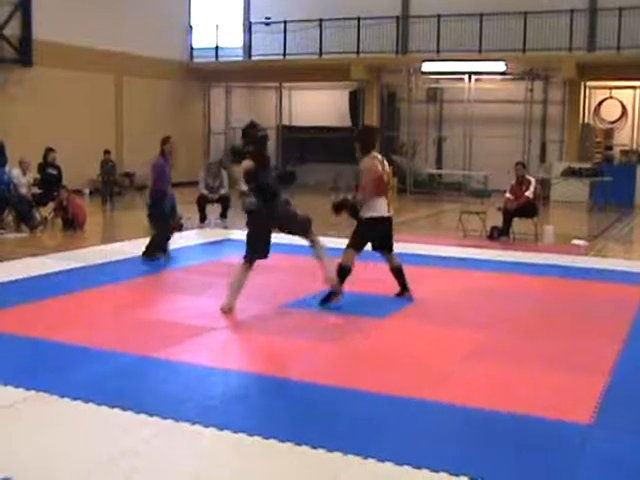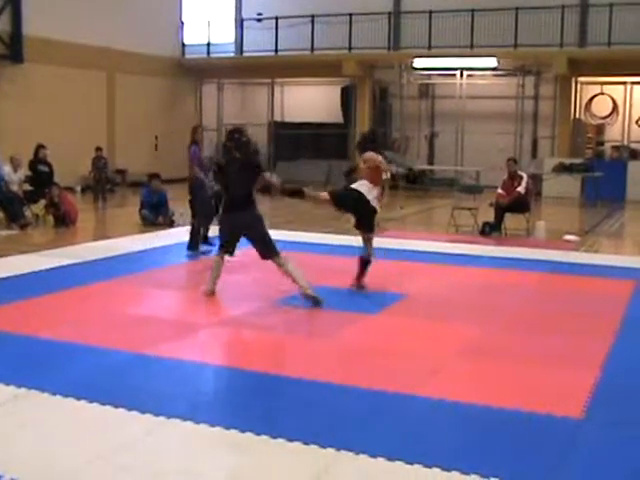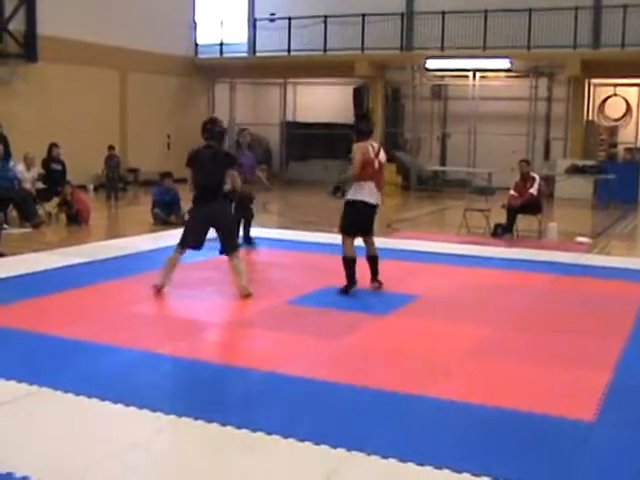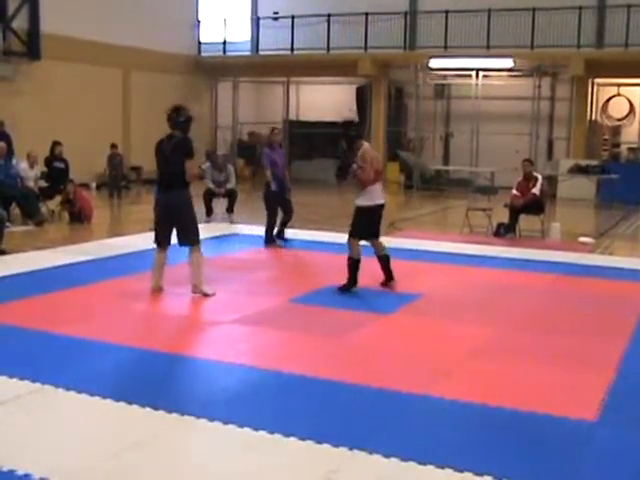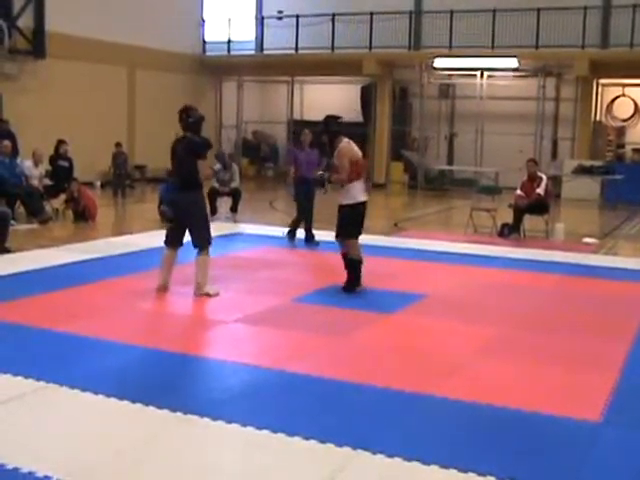
dt=0.5s
person 1, frame 1
left shoulder: (250, 159)
right shoulder: (259, 156)
right elbow: (241, 169)
right wrist: (245, 191)
left hip: (257, 216)
right hip: (275, 208)
left knee: (248, 263)
right knee: (312, 237)
left ankle: (228, 303)
right ankle: (329, 275)
person 1, frame 2
left shoulder: (221, 166)
right shoulder: (250, 163)
right elbow: (274, 182)
left hip: (229, 216)
right hip: (249, 215)
left knee: (222, 252)
right knee: (275, 256)
left ankle: (210, 287)
right ankle: (305, 289)
person 1, frame 3
left shoulder: (194, 156)
right shoulder: (226, 156)
left elbow: (193, 184)
right elbow: (237, 185)
left hip: (201, 207)
right hip: (221, 207)
left knee: (181, 247)
right knee: (232, 251)
left ankle: (161, 283)
right ankle: (243, 287)
person 1, frame 4
left shoulder: (160, 144)
right shoulder: (185, 144)
right elbow: (190, 175)
left hip: (162, 197)
right hip: (180, 197)
left knee: (162, 244)
right knee: (193, 243)
left ankle: (156, 284)
right ankle: (197, 285)
person 1, frame 5
left shoulder: (176, 144)
right shoulder: (197, 145)
right elbow: (203, 176)
left hip: (177, 197)
right hip: (193, 197)
left knee: (172, 244)
right knee: (203, 246)
left ankle: (163, 282)
right ankle: (200, 287)
person 2, frame 1
left shoulder: (367, 163)
right shoulder: (381, 160)
left elbow: (366, 195)
left wrist: (347, 203)
right wrist: (350, 203)
left hip: (371, 215)
right hip: (385, 214)
left knee: (350, 253)
right knee: (387, 253)
left ankle: (336, 290)
right ankle: (404, 289)
person 2, frame 2
left shoulder: (369, 157)
right shoulder: (384, 167)
left elbow: (381, 164)
left hip: (358, 192)
right hip: (370, 204)
left knee: (318, 197)
right knee: (368, 244)
right ankle: (359, 280)
person 2, frame 3
left shoulder: (360, 146)
right shoulder: (379, 149)
left elbow: (355, 172)
left hip: (357, 198)
right hip: (373, 199)
left knee: (347, 239)
right knee: (368, 239)
left ankle: (351, 281)
right ankle: (375, 279)
person 2, frame 4
left shoulder: (364, 151)
right shoulder: (363, 150)
left elbow: (368, 176)
left wrist: (353, 170)
left hip: (369, 201)
right hip: (373, 200)
left knee: (354, 240)
right knee: (374, 240)
left ankle: (351, 281)
right ankle: (389, 278)
person 2, frame 5
left shoulder: (342, 148)
right shoulder: (349, 145)
left elbow: (343, 177)
left wrist: (327, 177)
right wrist: (333, 173)
left hip: (351, 200)
right hip: (356, 198)
left knee: (349, 240)
right knee: (343, 239)
left ankle: (355, 281)
right ankle: (354, 279)
